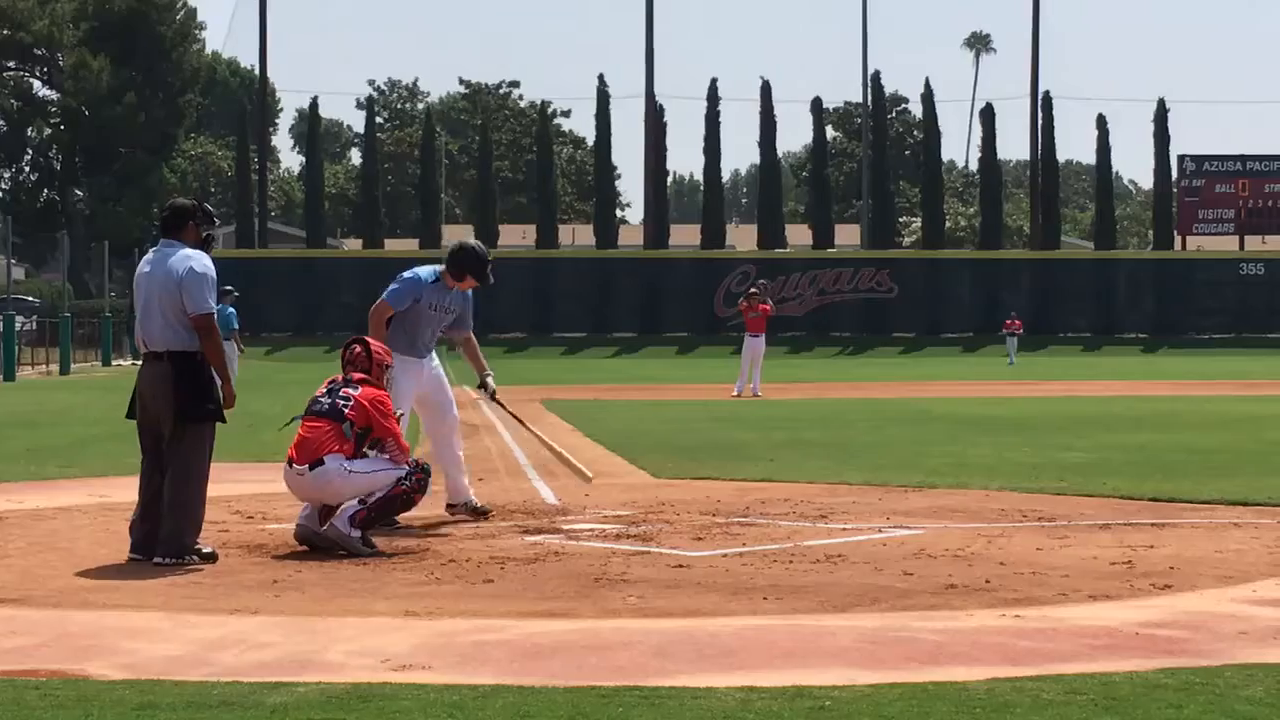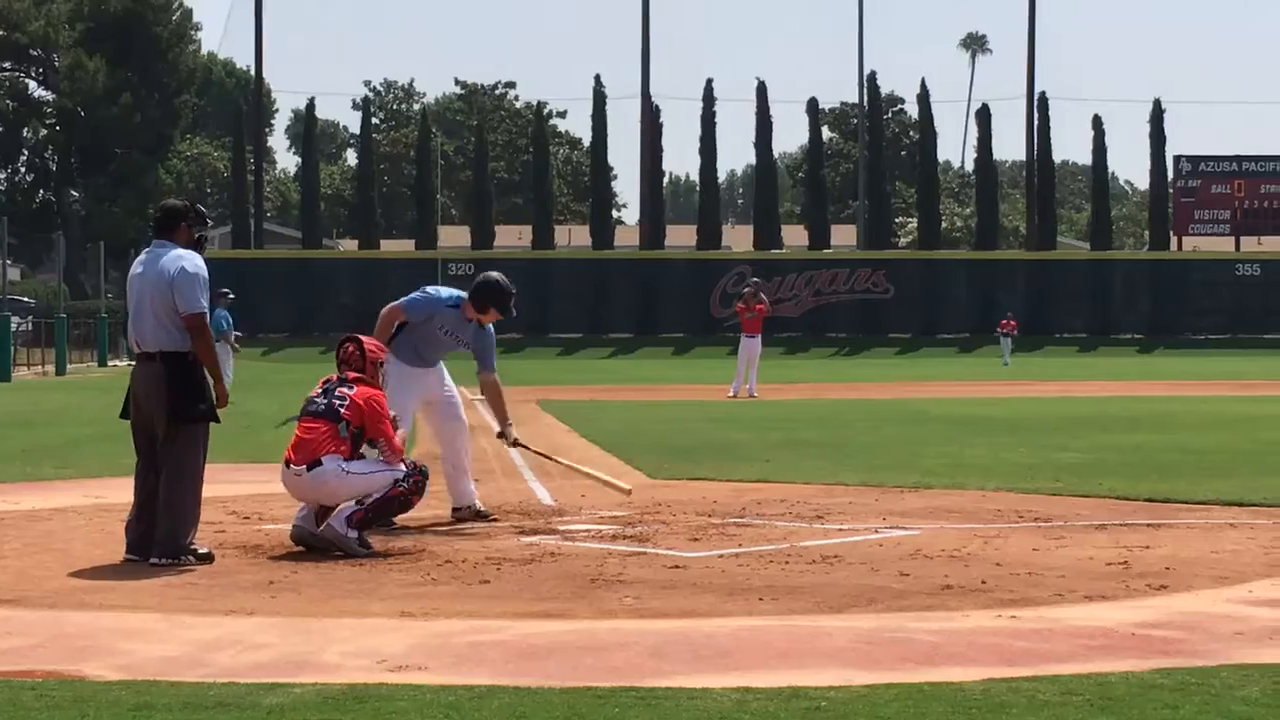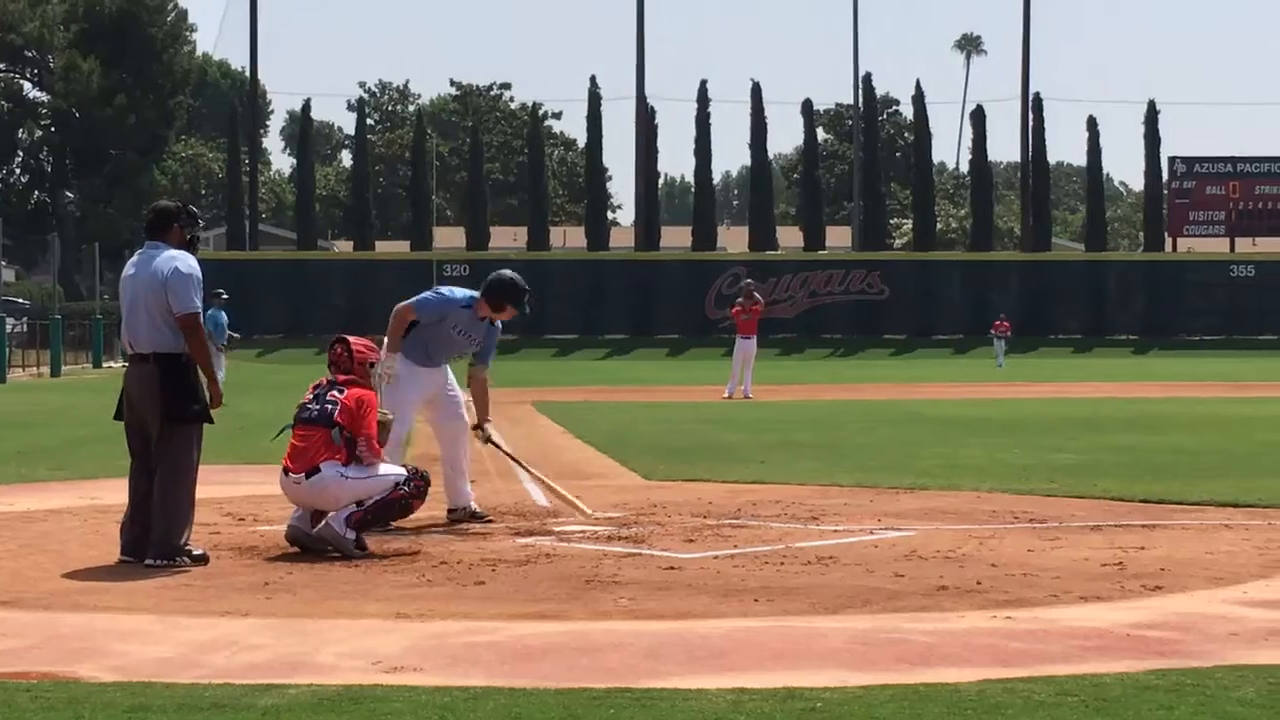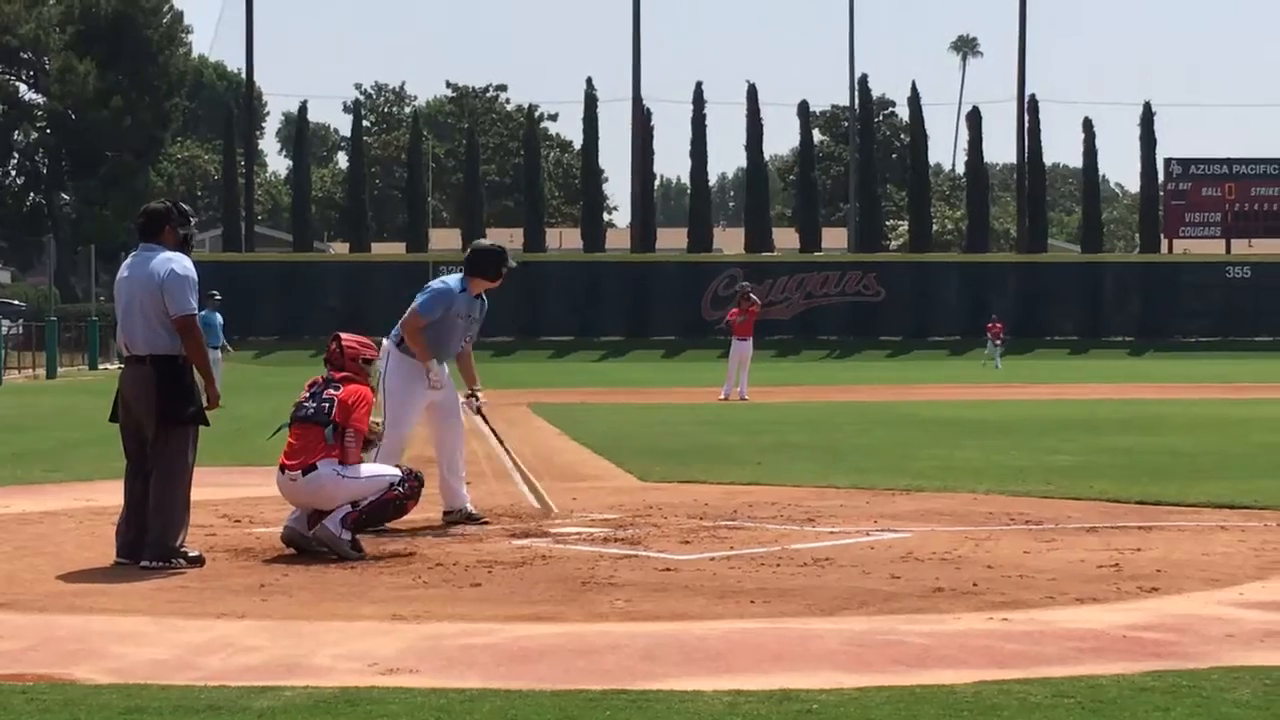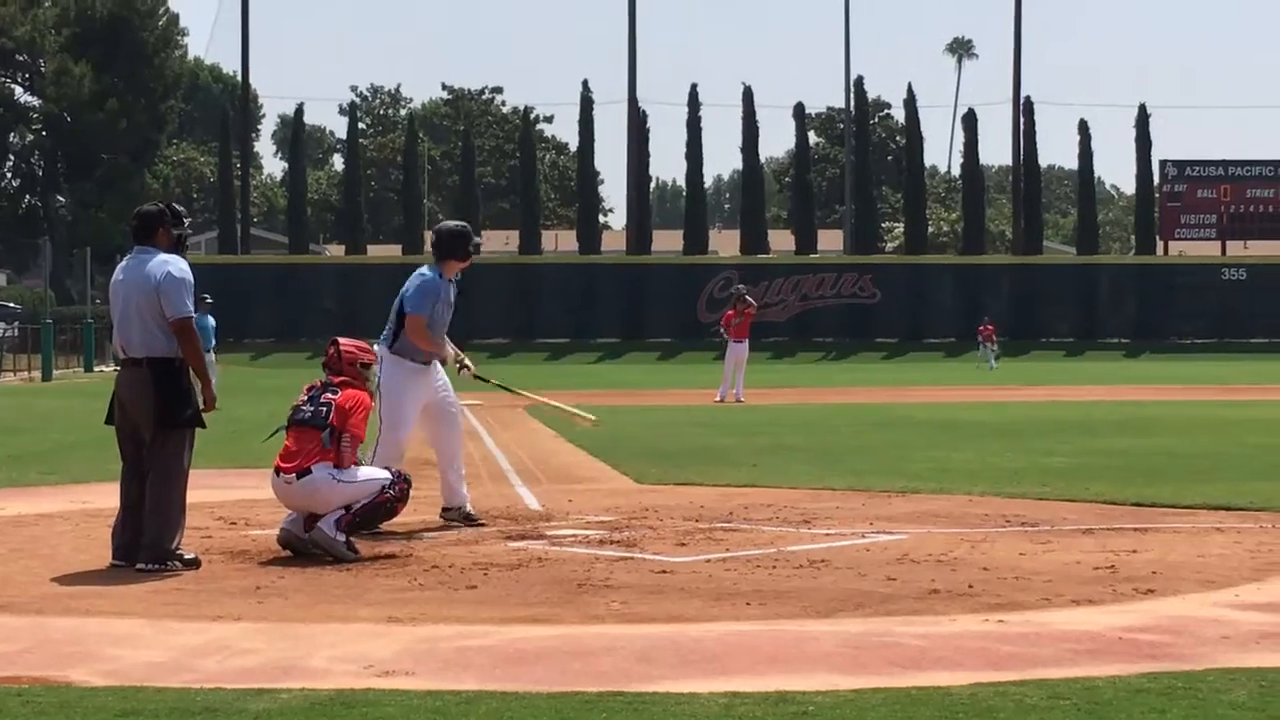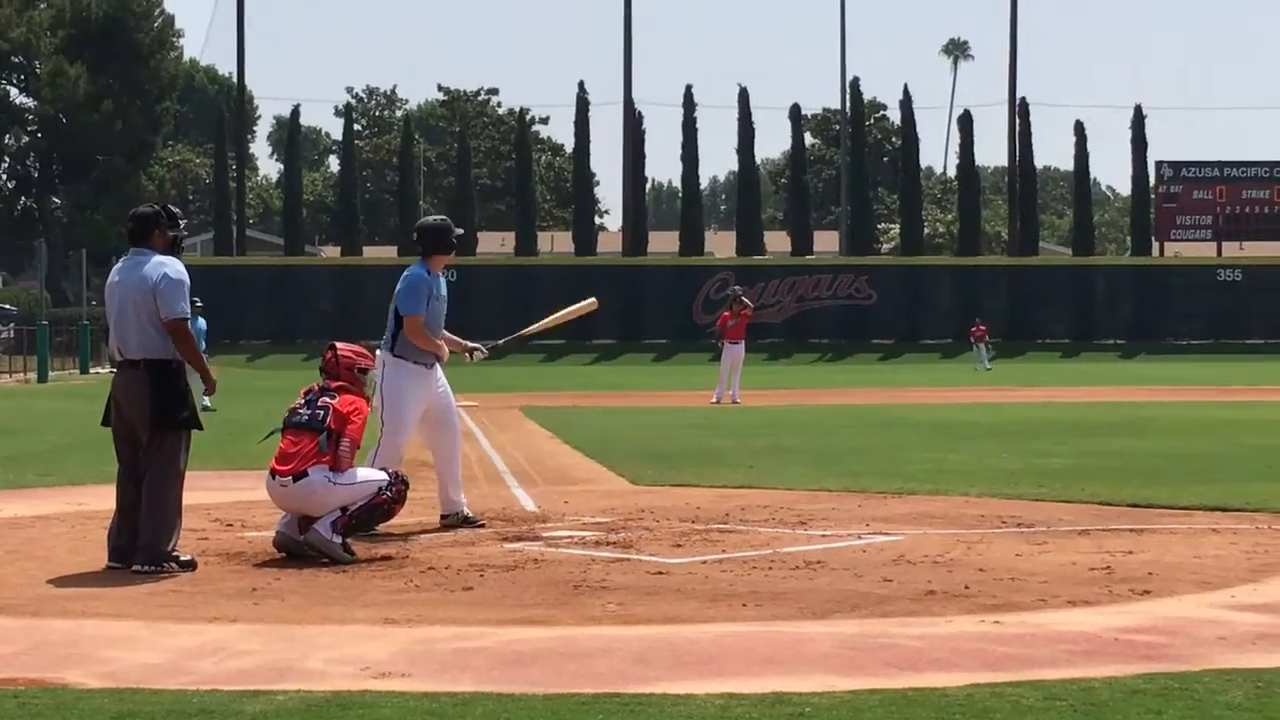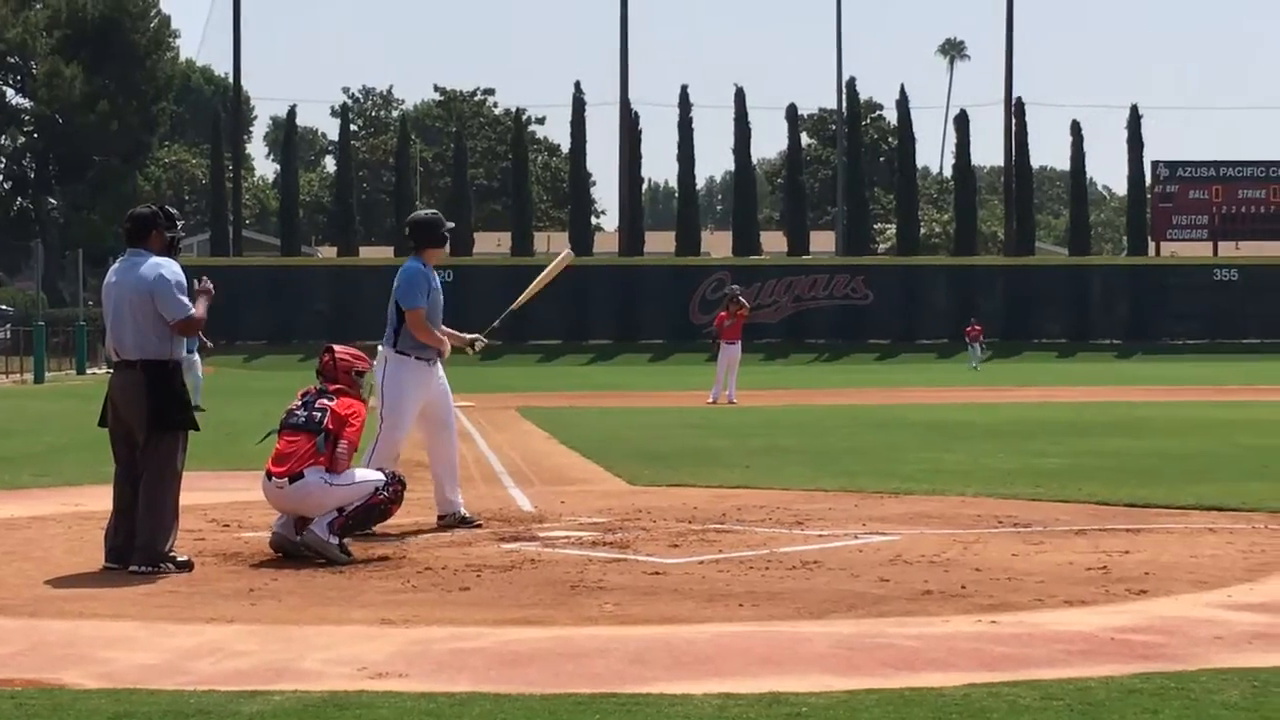
dt=0.2s
person 1, frame 1
left shoulder: (145, 264)
right shoulder: (195, 262)
left elbow: (149, 319)
right elbow: (205, 327)
right wrist: (225, 381)
left hip: (150, 370)
right hip: (185, 372)
left knee: (154, 460)
right knee: (188, 462)
left ankle: (144, 541)
right ankle: (177, 545)
person 1, frame 2
left shoulder: (139, 265)
right shoulder: (187, 262)
left elbow: (145, 319)
right elbow: (197, 327)
right wrist: (218, 381)
left hip: (144, 370)
right hip: (177, 372)
left knee: (149, 461)
right knee: (182, 463)
left ankle: (140, 542)
right ankle: (173, 546)
person 1, frame 3
left shoulder: (131, 266)
right shoulder: (180, 263)
left elbow: (137, 320)
right elbow: (191, 327)
right wrist: (212, 380)
left hip: (137, 371)
right hip: (171, 373)
left knee: (143, 462)
right knee: (176, 463)
left ankle: (135, 543)
right ankle: (168, 548)
person 1, frame 4
left shoulder: (126, 268)
right shoulder: (176, 264)
left elbow: (132, 322)
right elbow: (187, 328)
right wrist: (209, 381)
left hip: (132, 373)
right hip: (167, 375)
left knee: (138, 464)
right knee: (171, 465)
left ankle: (131, 545)
right ankle: (163, 549)
person 1, frame 5
left shoulder: (120, 271)
right shoulder: (172, 267)
left elbow: (127, 325)
right elbow: (184, 331)
right wrist: (206, 383)
left hip: (128, 376)
right hip: (163, 378)
left knee: (135, 466)
right knee: (168, 467)
left ankle: (127, 547)
right ankle: (158, 552)
person 1, frame 6
left shoulder: (116, 273)
right shoulder: (167, 269)
left elbow: (123, 327)
right elbow: (178, 331)
right wrist: (206, 375)
left hip: (125, 378)
right hip: (160, 379)
left knee: (130, 468)
right knee: (164, 469)
left ankle: (123, 549)
right ankle: (155, 554)
person 1, frame 7
left shoulder: (113, 273)
right shoulder: (163, 269)
left elbow: (123, 326)
right elbow: (187, 325)
right wrist: (204, 297)
left hip: (121, 378)
right hip: (157, 380)
left knee: (127, 468)
right knee: (160, 470)
left ankle: (119, 550)
right ankle: (152, 554)
person 2, frame 1
left shoulder: (463, 295)
right shoulder: (416, 281)
left elbow: (464, 337)
right elbow: (377, 314)
left wrist: (485, 373)
left hip: (426, 361)
right hip: (397, 361)
left knee: (447, 423)
left ankle: (459, 499)
person 2, frame 2
left shoulder: (483, 332)
right shoulder: (436, 300)
left elbow: (488, 380)
right elbow: (389, 315)
left wrist: (506, 424)
left hip: (433, 371)
right hip: (399, 367)
left knee: (457, 430)
left ankle: (465, 503)
person 2, frame 3
left shoulder: (491, 328)
right shoulder: (450, 300)
left elbow: (478, 376)
right elbow: (402, 312)
left wrist: (483, 420)
right wrist: (390, 356)
left hip: (437, 371)
right hip: (403, 366)
left knee: (457, 430)
right knee: (394, 434)
left ankle: (460, 504)
person 2, frame 4
left shoulder: (480, 303)
right shoulder: (446, 290)
left elbow: (463, 349)
right elbow: (409, 325)
left wrist: (474, 388)
right wrist: (429, 365)
left hip: (436, 367)
right hip: (404, 362)
left knee: (453, 431)
right knee: (396, 434)
left ankle: (456, 505)
person 2, frame 5
left shoulder: (449, 283)
right shoulder: (426, 280)
right elbow: (414, 330)
left wrist: (459, 356)
right wrist: (444, 351)
left hip: (429, 366)
right hip: (398, 366)
left knee: (451, 428)
right knee: (394, 439)
left ankle: (455, 504)
person 2, frame 6
left shoulder: (438, 278)
right shoulder: (416, 278)
right elbow: (413, 331)
left wrist: (464, 345)
right wrist: (441, 349)
left hip: (429, 370)
right hip: (400, 369)
left knee: (449, 435)
right knee: (393, 441)
left ankle: (453, 510)
person 2, frame 7
left shoulder: (429, 272)
right shoulder: (414, 272)
right elbow: (416, 325)
left wrist: (462, 339)
right wrist: (443, 343)
left hip: (430, 367)
right hip: (401, 366)
left knee: (445, 436)
right knee: (390, 438)
left ankle: (450, 509)
person 3, frame 1
left shoulder: (331, 385)
right shoulder: (375, 395)
right elbow: (399, 454)
left wrist: (378, 432)
right wrist: (394, 429)
left hip: (293, 475)
right hip: (324, 475)
left knee: (358, 460)
right knee: (416, 474)
left ankle: (311, 522)
right ankle: (349, 524)
person 3, frame 2
left shoulder: (326, 384)
right shoulder: (371, 395)
right elbow: (392, 455)
left wrist: (381, 427)
right wrist: (399, 436)
left hip: (291, 476)
right hip: (322, 476)
left knee: (350, 464)
right knee: (414, 476)
left ankle: (307, 523)
right ankle: (346, 526)
person 3, frame 3
left shoulder: (318, 388)
right shoulder: (363, 395)
right elbow: (369, 454)
left wrist: (371, 424)
right wrist: (381, 455)
left hip: (289, 482)
right hip: (321, 483)
left knee: (347, 465)
right knee: (415, 482)
left ankle: (302, 523)
right ankle: (344, 525)
person 3, frame 4
left shoulder: (315, 386)
right shoulder: (359, 391)
right elbow: (351, 451)
left wrist: (364, 430)
left hip: (286, 482)
right hip: (318, 480)
right knee: (409, 482)
left ankle: (298, 525)
right ankle: (340, 526)
person 3, frame 5
left shoulder: (312, 391)
right shoulder: (357, 396)
right elbow: (346, 455)
left hip: (281, 484)
right hip: (313, 484)
right knee: (398, 484)
left ankle: (295, 527)
right ankle: (334, 529)
person 3, frame 6
left shoulder: (309, 395)
right shoulder: (355, 402)
right elbow: (344, 460)
left hip: (276, 487)
right hip: (309, 486)
right knee: (395, 485)
left ankle: (290, 529)
right ankle: (330, 530)
person 3, frame 7
left shoulder: (305, 397)
right shoulder: (353, 406)
left elbow: (300, 447)
right elbow: (341, 462)
left hip: (271, 488)
right hip: (305, 488)
right knee: (392, 485)
left ankle: (286, 530)
right ankle: (326, 531)
